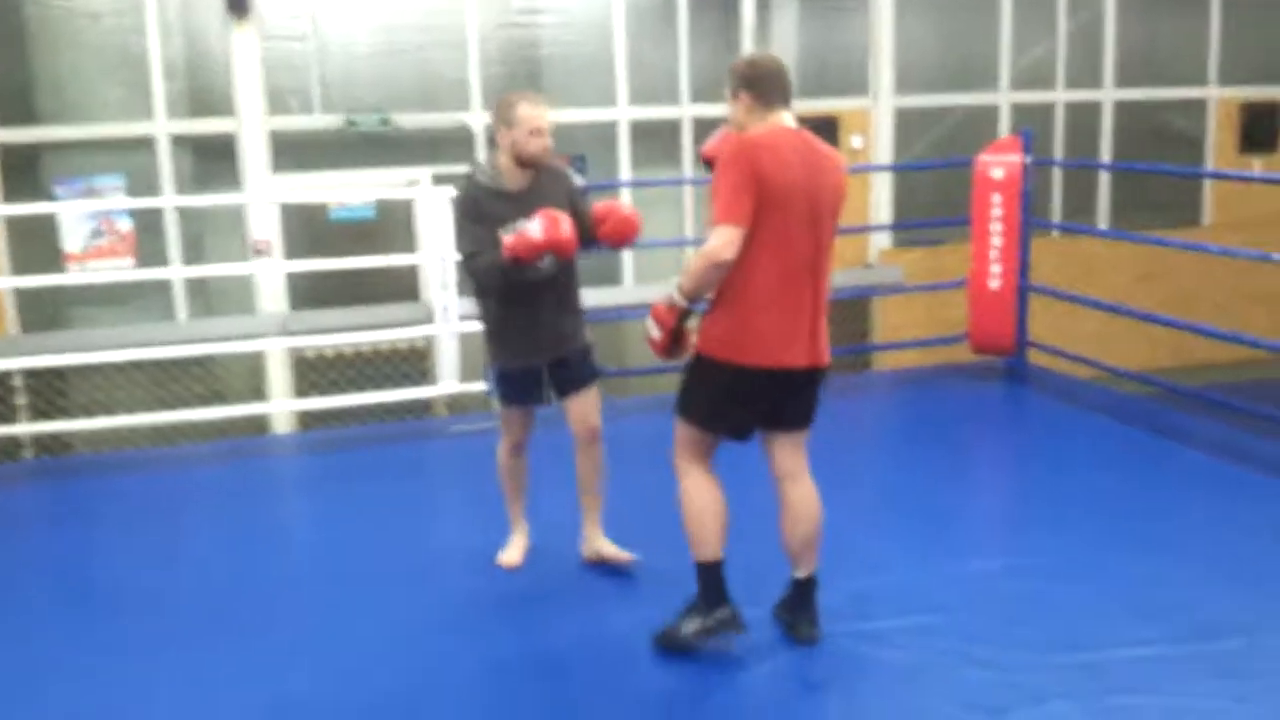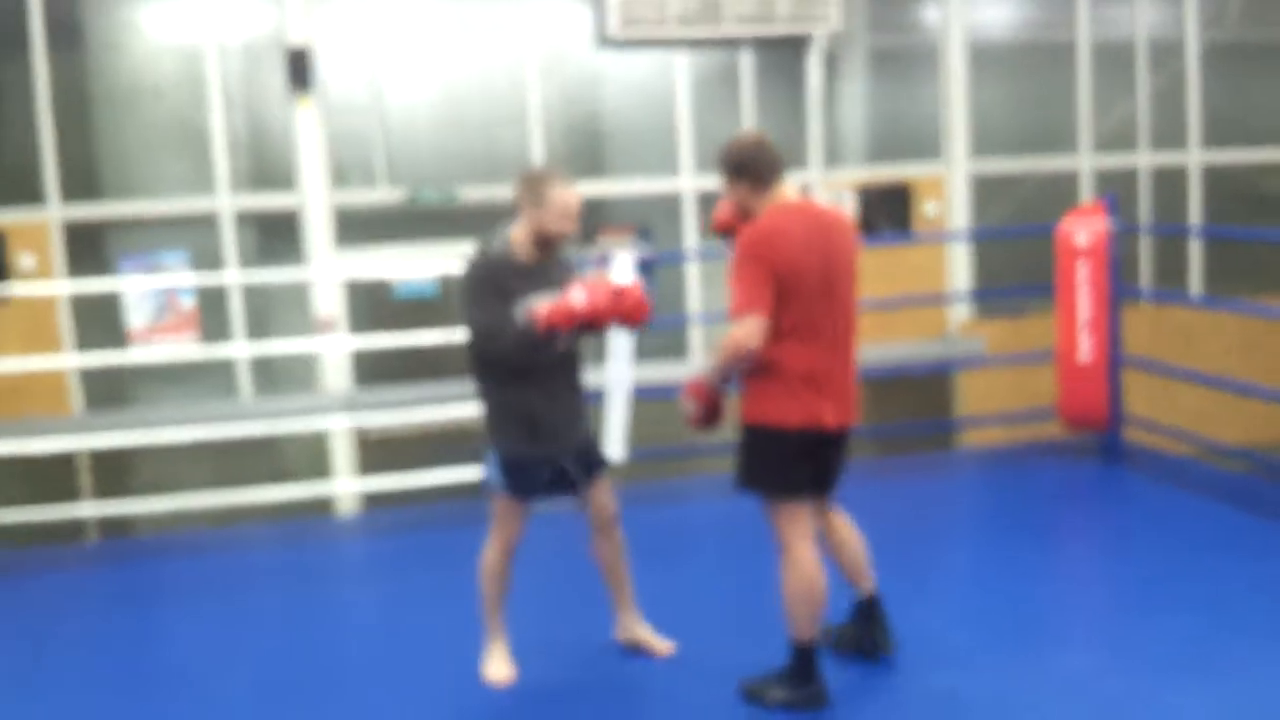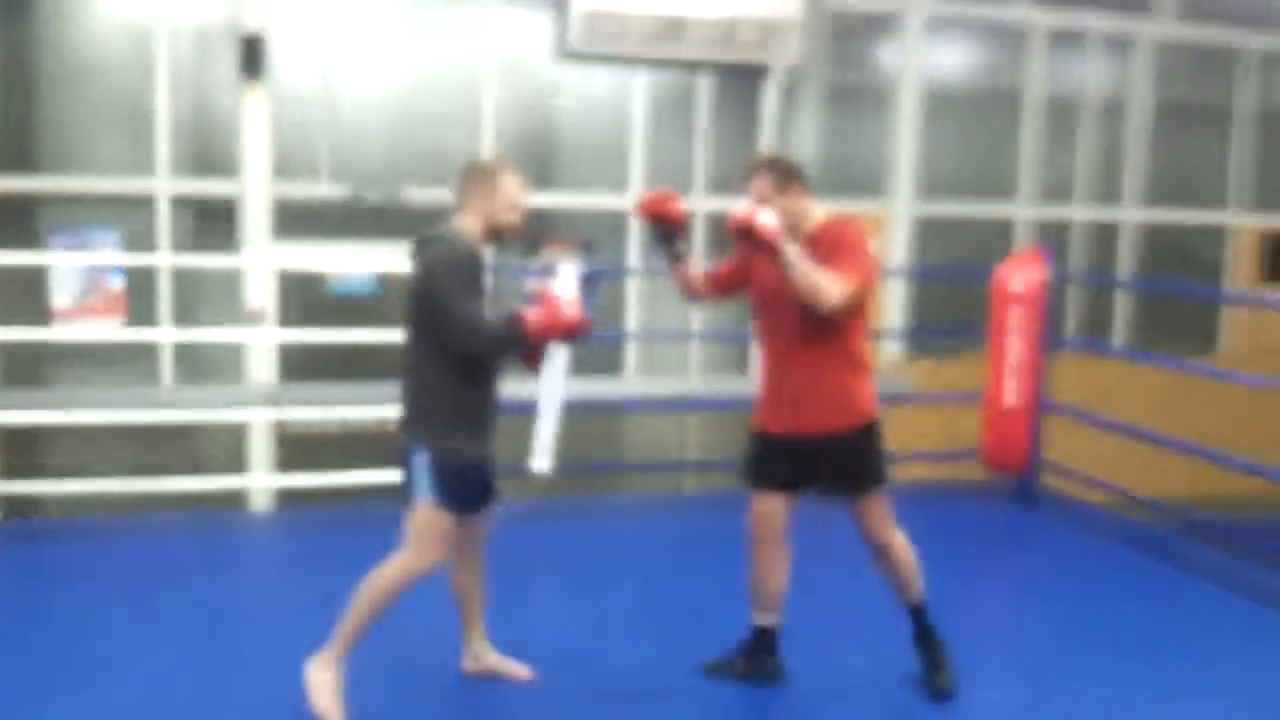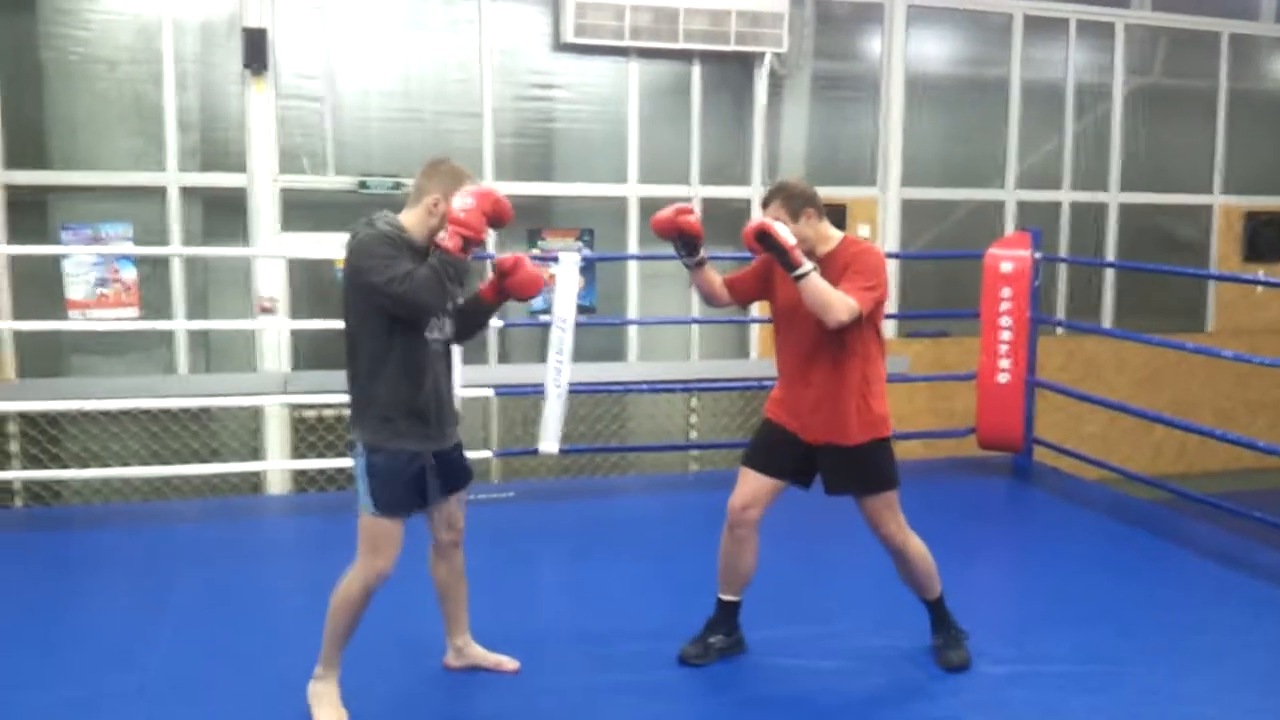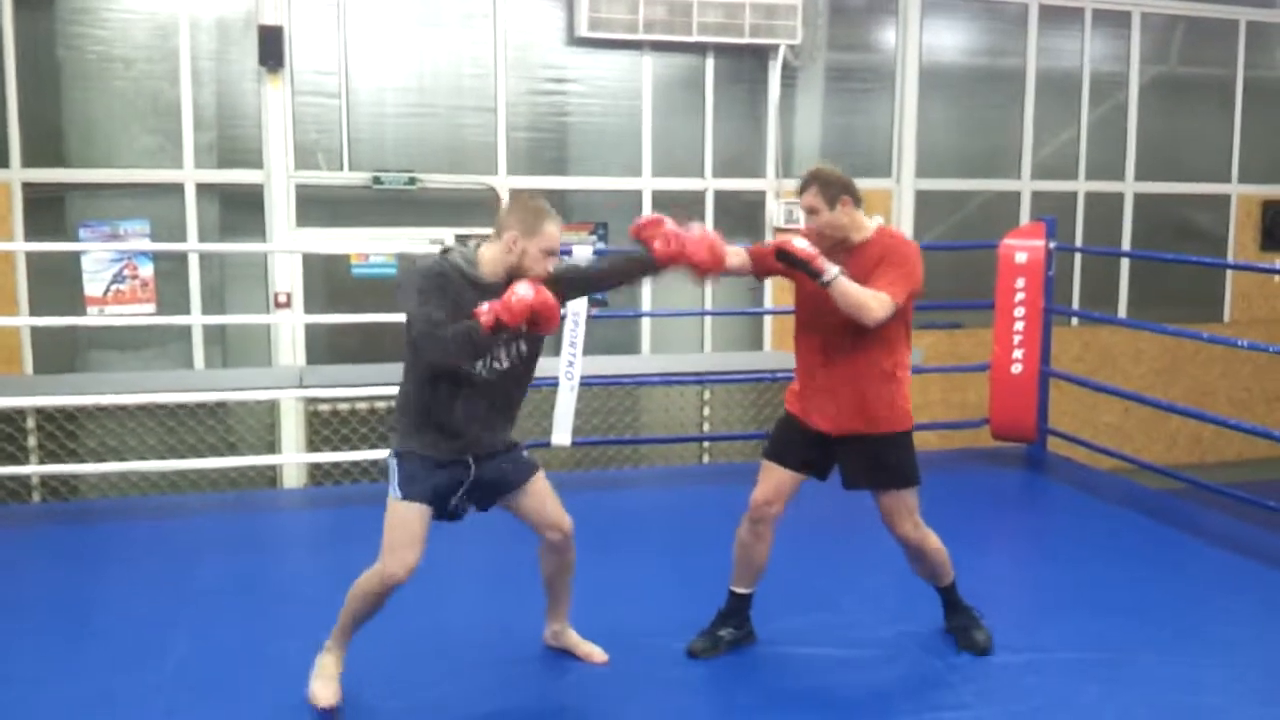
dt=1s
person 1, frame 1
left shoulder: (745, 152)
right shoulder: (830, 162)
left elbow: (723, 251)
left wrist: (675, 305)
left hip: (736, 343)
right hip: (804, 345)
left knee: (691, 458)
right knee: (792, 472)
left ankle: (713, 601)
right ankle: (802, 605)
person 1, frame 2
left shoulder: (758, 239)
right shoulder: (838, 223)
left elbow: (746, 338)
left wrist: (707, 385)
left hip: (780, 409)
right hip: (834, 401)
left knee: (795, 538)
right knee: (824, 509)
left ankle: (803, 676)
right ankle: (870, 620)
person 1, frame 3
left shoulder: (845, 238)
right shoulder: (757, 249)
left elbow: (829, 298)
right elbow: (700, 288)
left wrist: (782, 242)
right wrist: (673, 245)
left hip: (842, 416)
right hip: (779, 417)
left knee: (877, 531)
right knee: (764, 529)
left ankle: (928, 641)
right ankle: (762, 649)
person 1, frame 4
left shoulder: (864, 258)
right shoulder: (775, 264)
left elbow: (837, 314)
right elbow: (719, 295)
left wrist: (793, 258)
right wrist: (692, 253)
left hip: (856, 424)
right hip: (790, 416)
left knee: (892, 532)
right knee: (740, 512)
left ankle: (944, 625)
right ankle: (724, 627)
person 1, frame 5
left shoulder: (898, 252)
right shoulder: (804, 246)
left elbow: (873, 314)
right elbow: (732, 260)
left wrist: (820, 267)
right wrist: (685, 244)
left hip: (877, 416)
right hip: (808, 409)
left knee: (908, 530)
right knee: (761, 509)
left ankle: (956, 610)
right ankle: (734, 620)
person 2, frame 1
left shoulder: (558, 179)
right shoulder: (474, 199)
left elbow: (583, 232)
right elbow: (482, 273)
left wrist: (608, 227)
right wrist: (518, 250)
left hip: (566, 333)
right hip: (514, 341)
left knee: (590, 431)
right knee: (514, 439)
left ankle: (593, 536)
right ankle: (519, 531)
person 2, frame 2
left shoulder: (554, 262)
right shoulder: (486, 272)
right elbow: (499, 347)
left wrist: (610, 309)
right wrist: (551, 316)
left hip: (568, 419)
right hip: (518, 429)
left knee: (606, 517)
right knee: (505, 538)
left ankle: (630, 623)
right ankle: (495, 643)
person 2, frame 3
left shoulder: (460, 257)
right shoulder: (449, 259)
right elbow: (471, 339)
left wrist: (525, 332)
right wrist: (537, 322)
left hip: (462, 431)
right hip: (439, 434)
left knee: (471, 542)
right knee: (421, 555)
left ankle: (477, 649)
right ankle: (328, 661)
person 2, frame 4
left shoulder: (428, 253)
right shoulder: (371, 246)
left elbow: (458, 325)
right elbow: (423, 298)
left wrist: (497, 290)
right wrist: (458, 238)
left hip: (436, 429)
right hip: (386, 436)
left knee: (450, 538)
right knee: (376, 565)
left ankle: (460, 645)
person 2, frame 5
left shoulder: (526, 283)
right shoulder: (437, 277)
left elbow: (598, 275)
right elbow: (436, 350)
left wrist: (665, 254)
right wrist: (497, 316)
left hip: (489, 442)
right hip: (426, 447)
left knee: (558, 531)
right knee: (395, 568)
left ankle: (559, 629)
right ankle: (331, 652)
